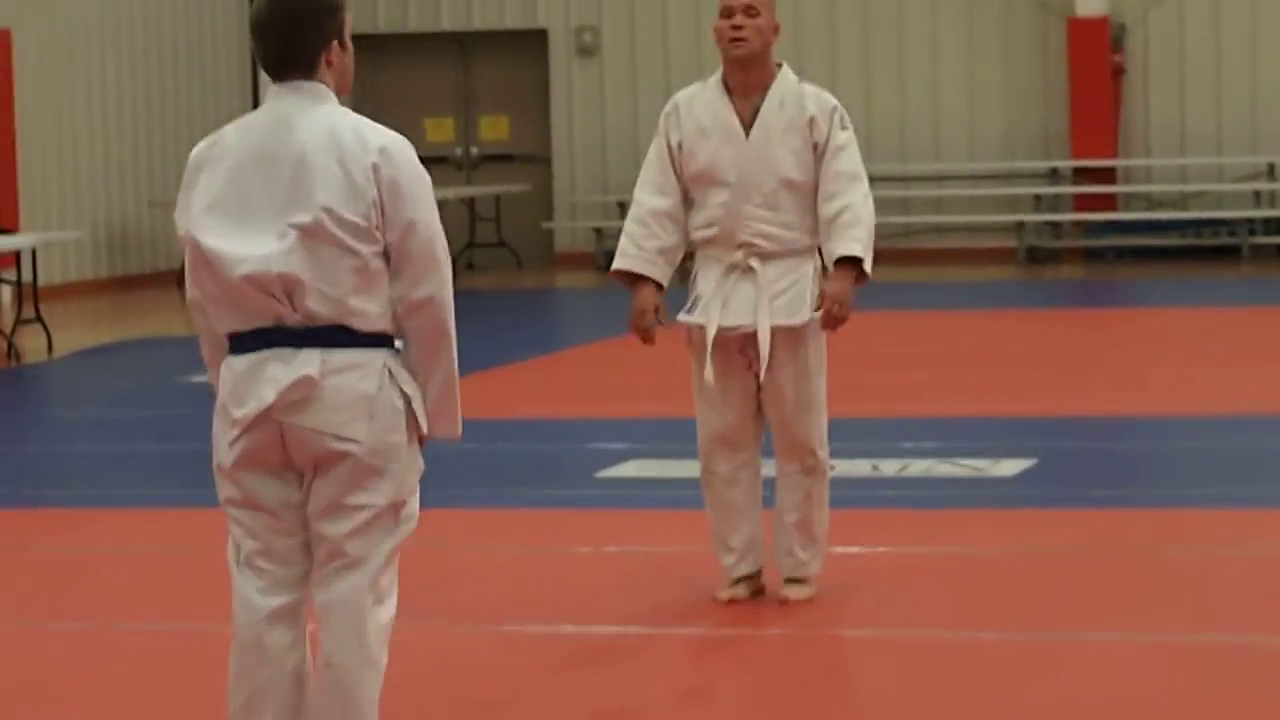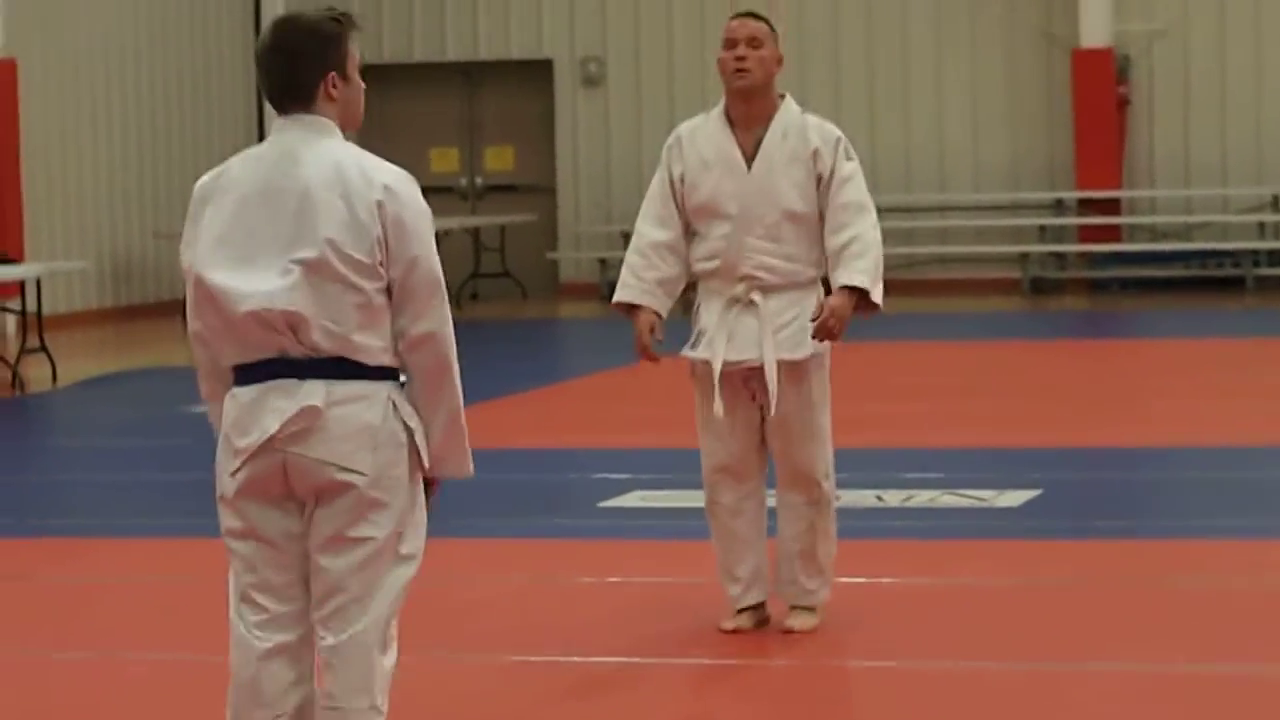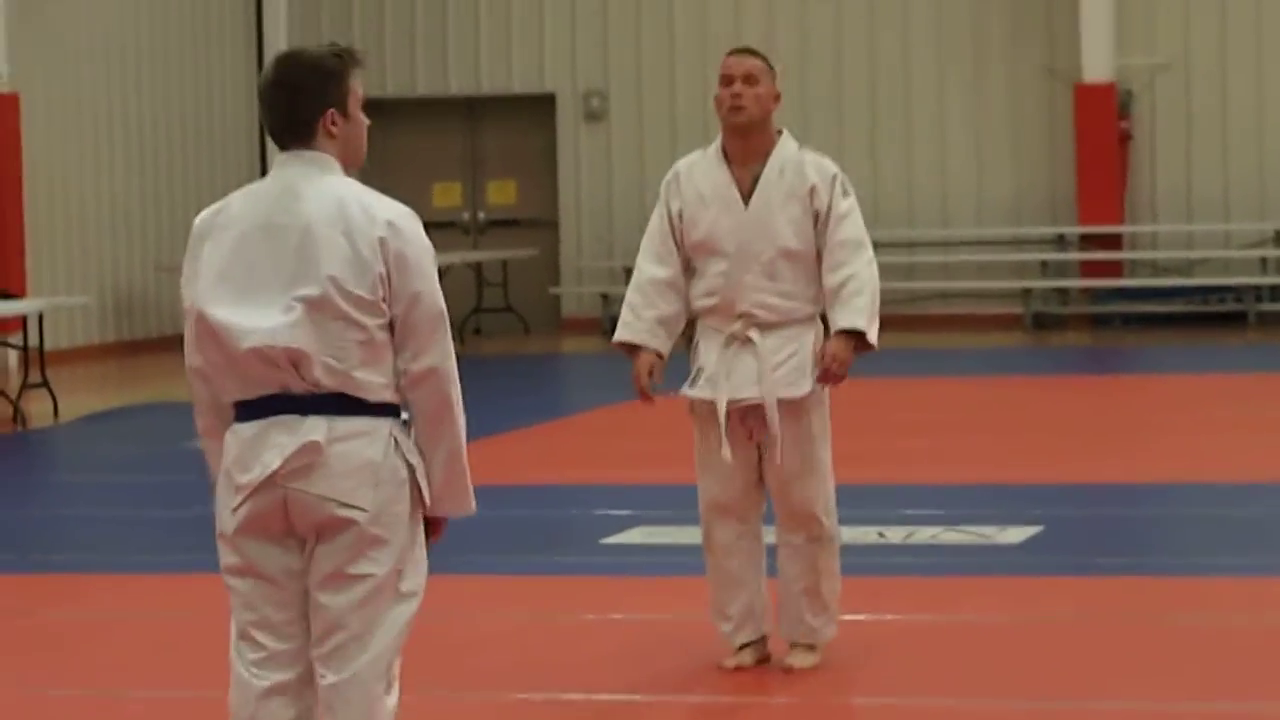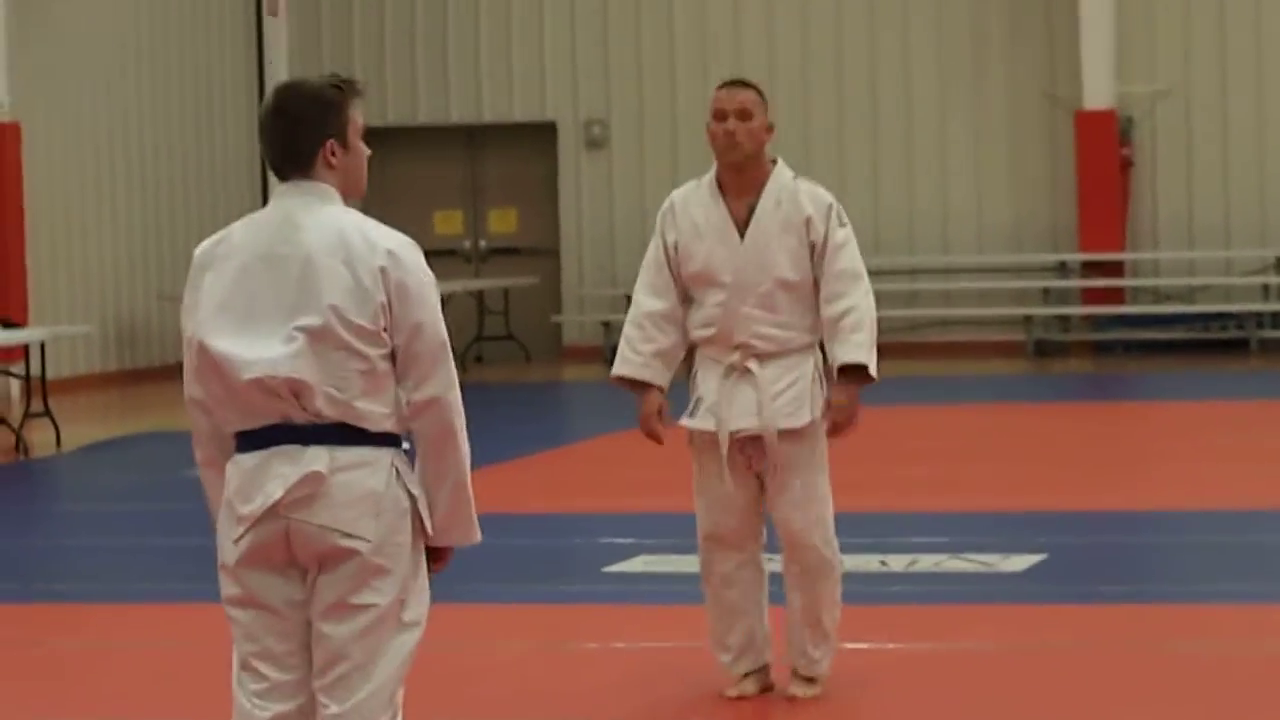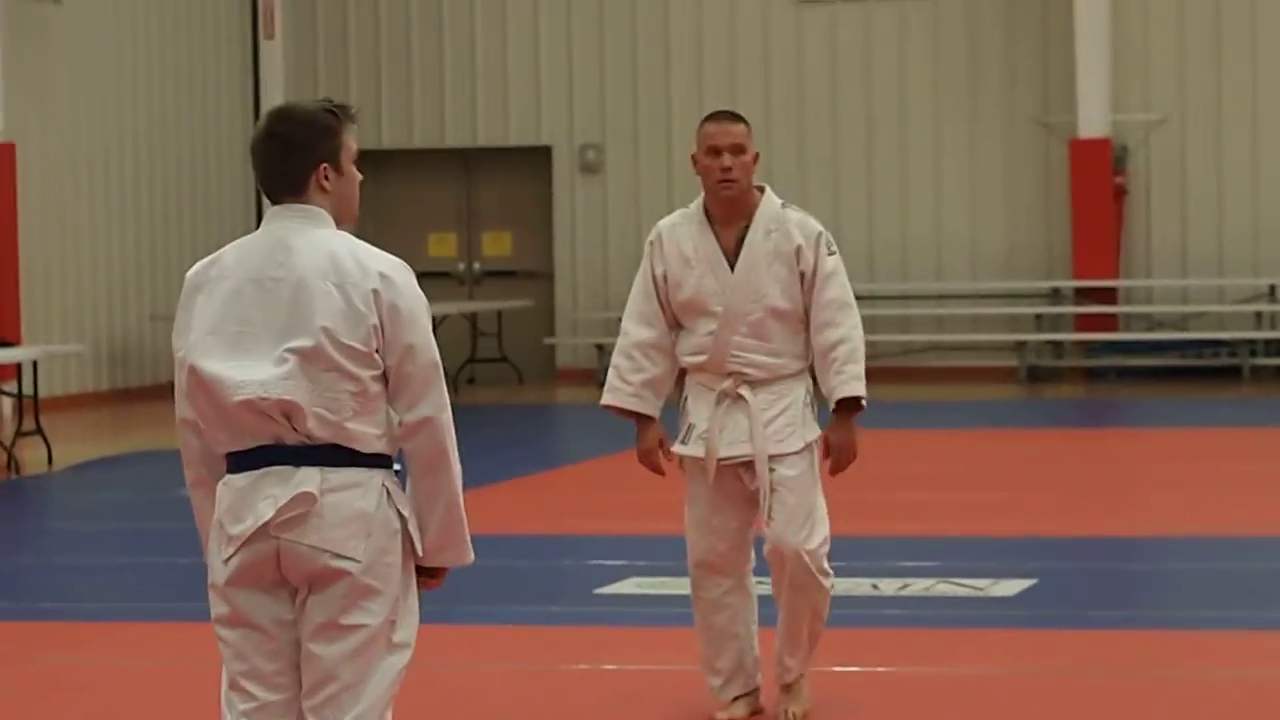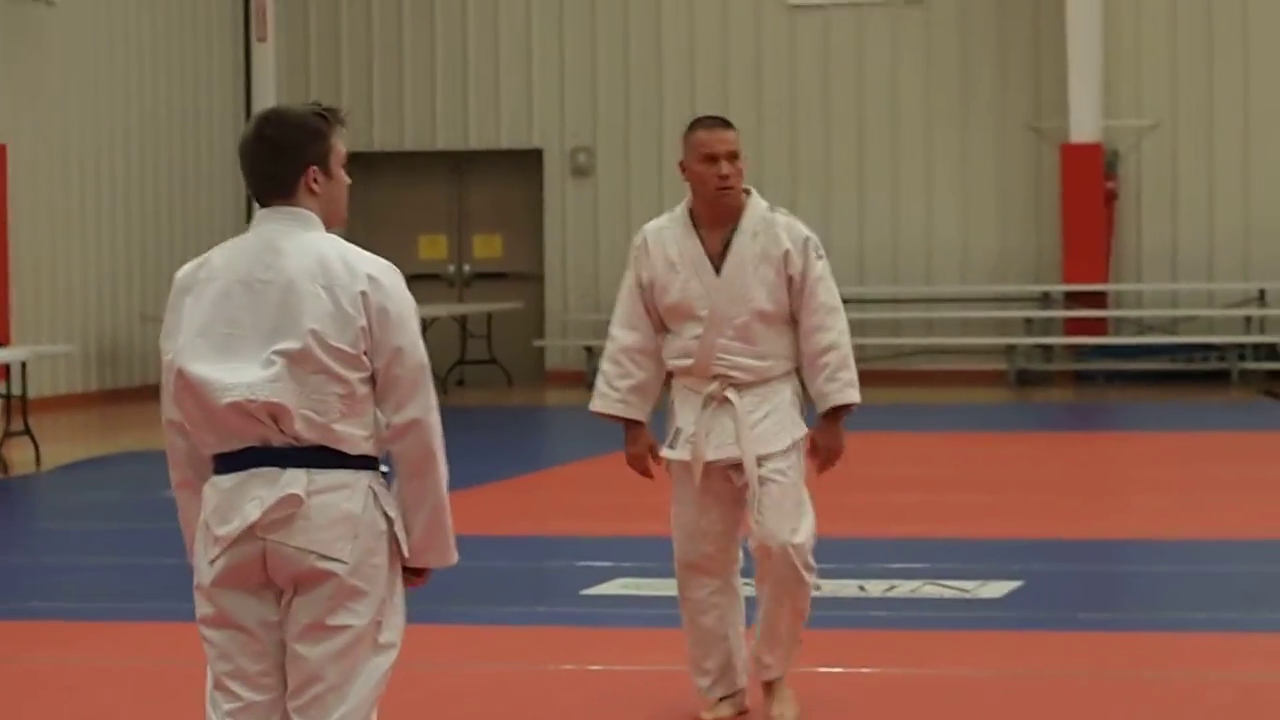
dt=0.1s
person 1, frame 1
left shoulder: (212, 156)
right shoulder: (378, 150)
left elbow: (205, 297)
right elbow: (422, 293)
right wrist: (432, 406)
left hip: (250, 390)
right hip: (352, 389)
left knee: (263, 585)
right knee: (353, 589)
person 1, frame 2
left shoulder: (214, 190)
right shoulder: (380, 186)
left elbow: (204, 333)
right elbow: (426, 331)
right wrist: (440, 447)
left hip: (255, 425)
right hip: (356, 423)
left knee: (263, 621)
right knee: (355, 626)
person 1, frame 3
left shoulder: (215, 226)
right shoulder: (382, 221)
left elbow: (204, 372)
right elbow: (428, 366)
right wrist: (444, 488)
left hip: (255, 460)
right hip: (357, 459)
left knee: (264, 657)
right knee: (355, 662)
person 1, frame 4
left shoulder: (215, 256)
right shoulder: (383, 251)
left elbow: (205, 404)
right elbow: (431, 398)
right wrist: (446, 519)
left hip: (258, 492)
right hip: (359, 490)
person 1, frame 5
left shoulder: (206, 278)
right shoulder: (376, 273)
left elbow: (194, 424)
right elbow: (423, 418)
left wrist: (217, 529)
right wrist: (439, 540)
left hip: (247, 512)
right hip: (349, 512)
person 1, frame 6
left shoulder: (195, 280)
right shoulder: (365, 276)
left elbow: (181, 427)
right elbow: (410, 420)
left wrist: (202, 532)
right wrist: (424, 541)
left hip: (234, 514)
right hip: (335, 514)
person 2, frame 1
left shoulder: (817, 108)
right shoulder: (684, 110)
left elbow: (847, 196)
right elbow: (657, 203)
left wrist: (842, 270)
right wrist: (644, 282)
left hip: (791, 291)
right hip: (715, 292)
left knee: (800, 440)
right knee: (723, 440)
left ankle: (799, 568)
right ankle: (741, 569)
person 2, frame 2
left shoulder: (819, 139)
right shoulder: (687, 143)
left elbow: (854, 227)
right elbow: (659, 234)
left wrist: (848, 294)
right wrist: (644, 307)
left hip: (794, 323)
right hip: (718, 325)
left knee: (804, 469)
right knee: (727, 470)
left ankle: (805, 595)
right ankle: (747, 597)
person 2, frame 3
left shoulder: (817, 175)
right shoulder: (685, 179)
left elbow: (851, 264)
right elbow: (660, 271)
left wrist: (844, 338)
right wrist: (646, 349)
left hip: (792, 358)
right hip: (717, 361)
left knee: (806, 508)
right knee: (725, 508)
left ankle: (808, 633)
right ankle: (747, 635)
person 2, frame 4
left shoulder: (813, 205)
right shoulder: (680, 210)
left elbow: (848, 295)
right elbow: (657, 303)
left wrist: (847, 380)
right wrist: (648, 384)
left hip: (791, 388)
right hip: (716, 390)
left knee: (807, 536)
right knee: (724, 538)
left ankle: (810, 663)
right ankle: (748, 663)
person 2, frame 5
left shoulder: (801, 233)
right shoulder: (668, 239)
left elbow: (835, 325)
right elbow: (646, 334)
left wrist: (844, 414)
right wrist: (643, 418)
left hip: (782, 413)
right hip: (707, 416)
left knee: (799, 549)
right knee: (714, 560)
person 2, frame 6
left shoulder: (788, 237)
right shoulder: (654, 243)
left elbow: (824, 329)
right elbow: (633, 338)
left wrist: (832, 417)
right wrist: (633, 424)
left hip: (768, 413)
right hip: (694, 418)
left knee: (784, 545)
right knee: (700, 562)
